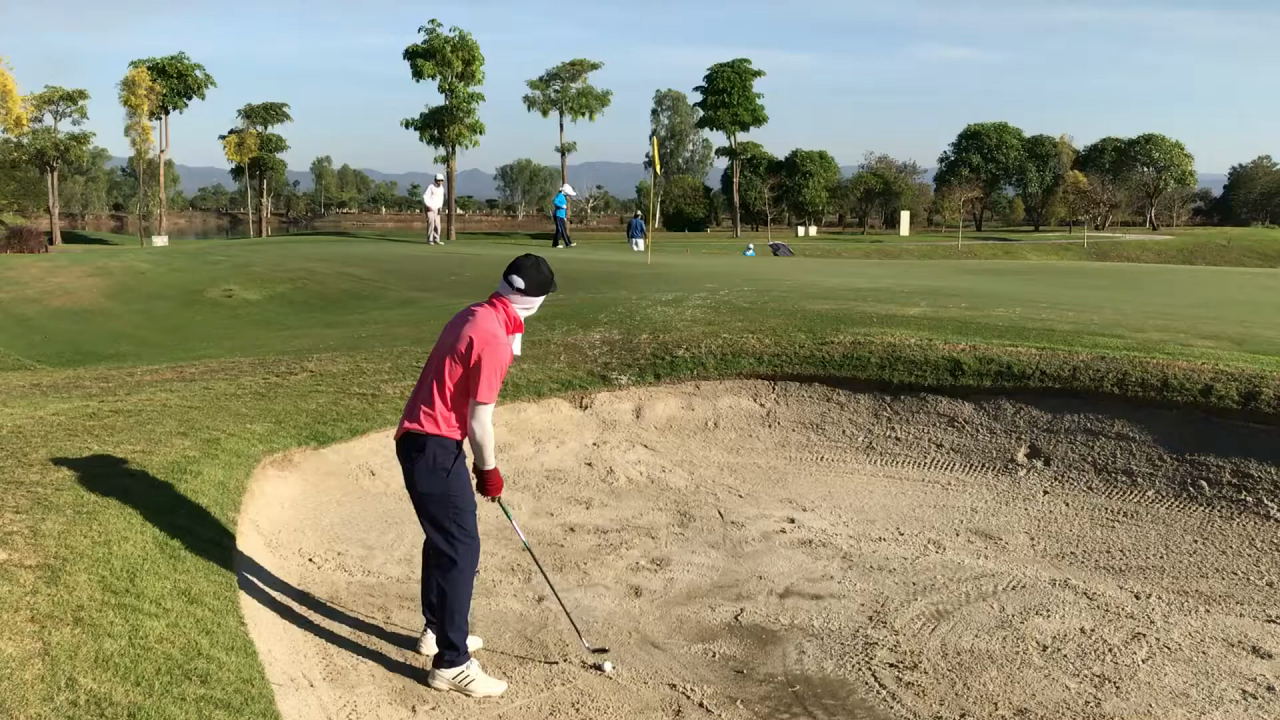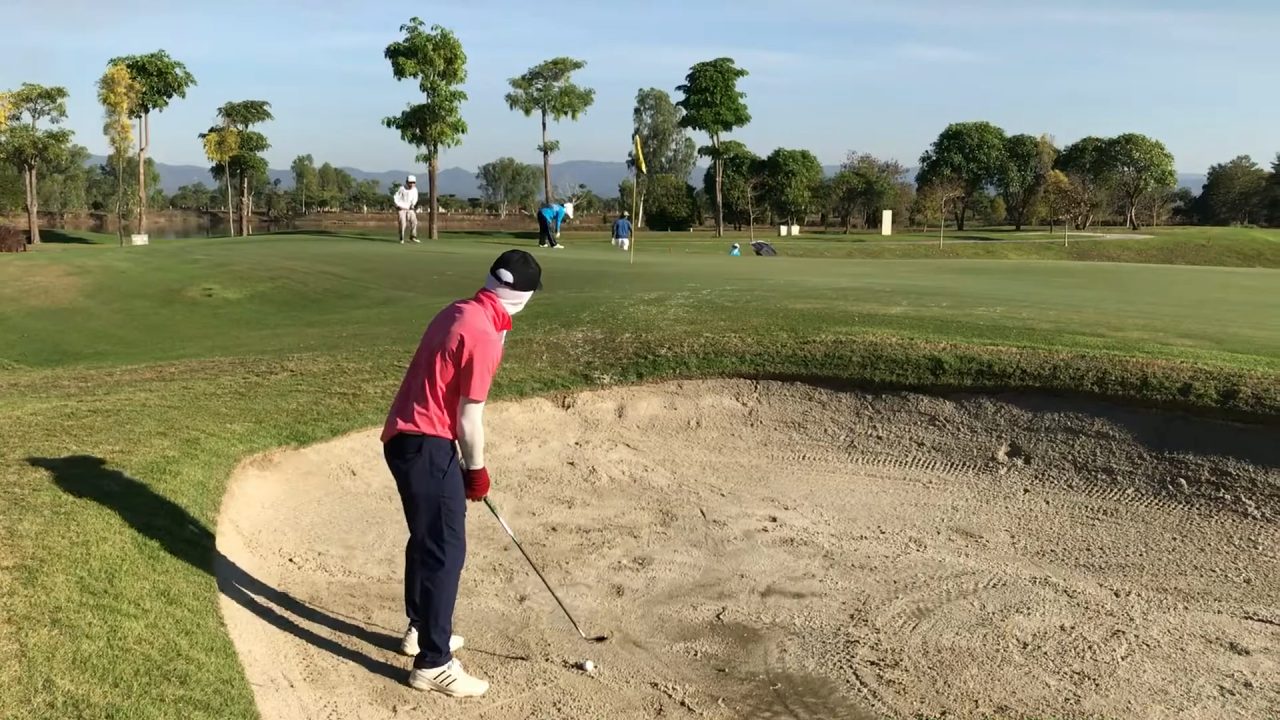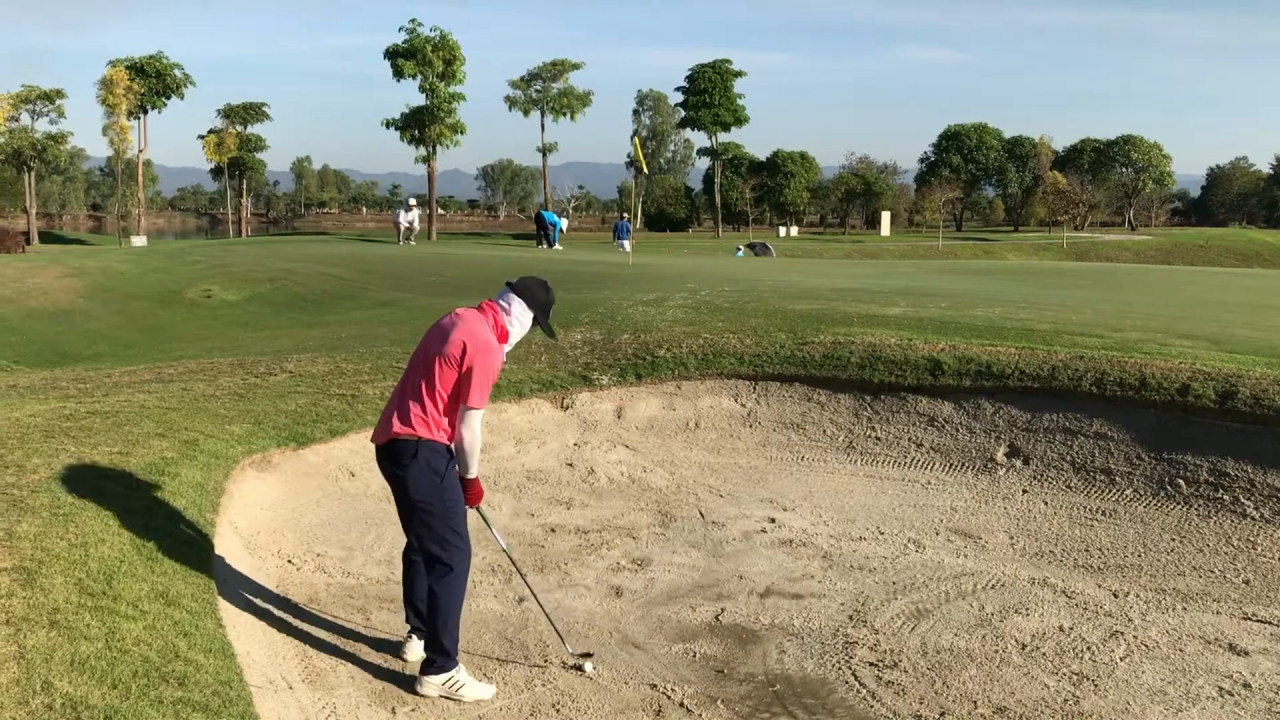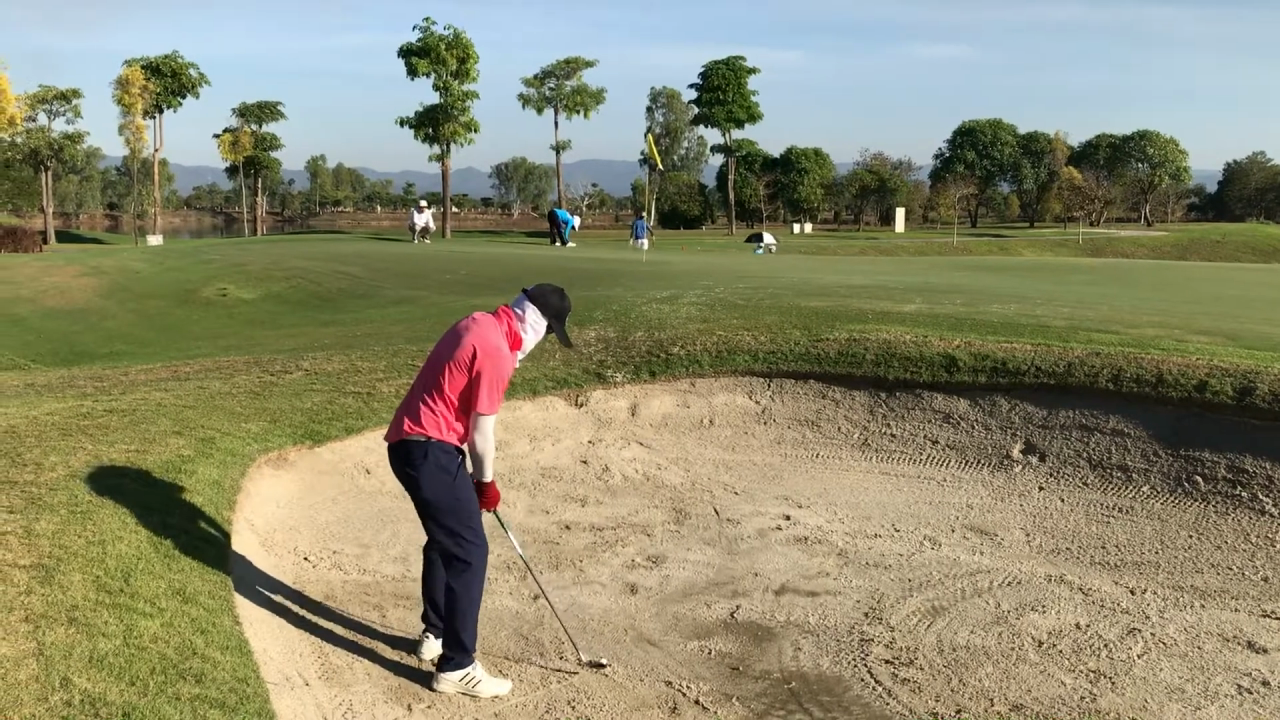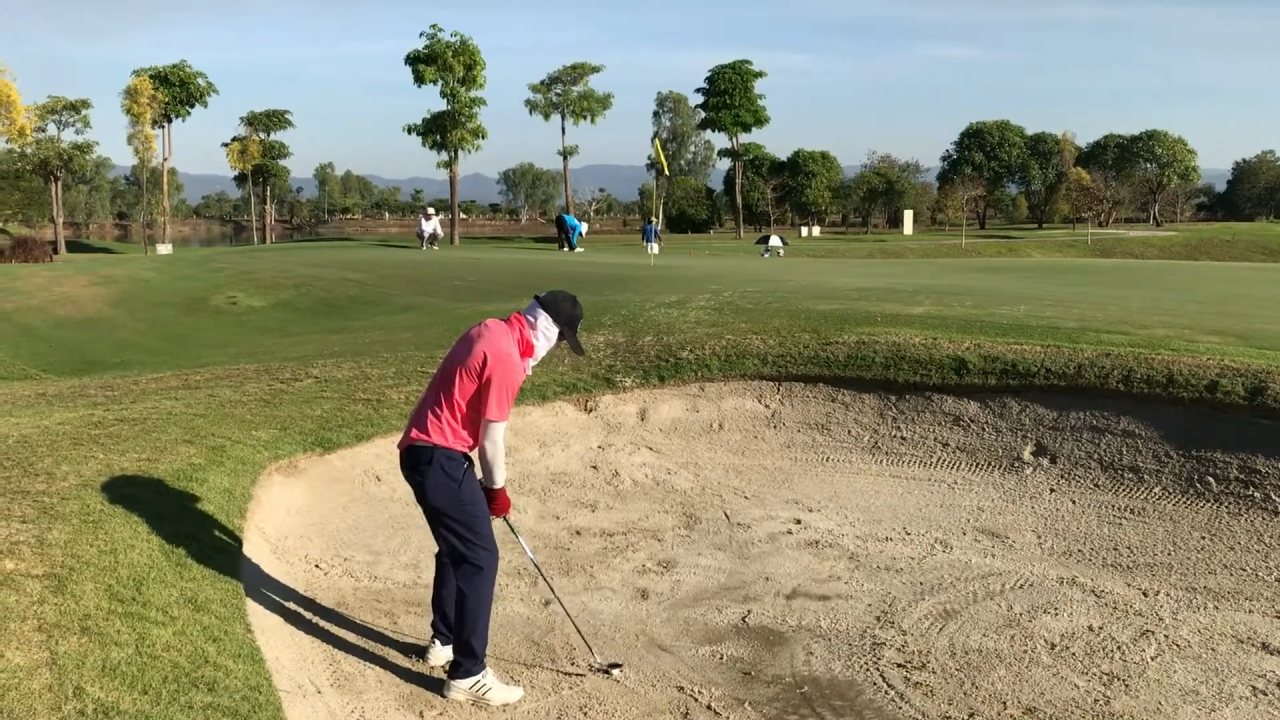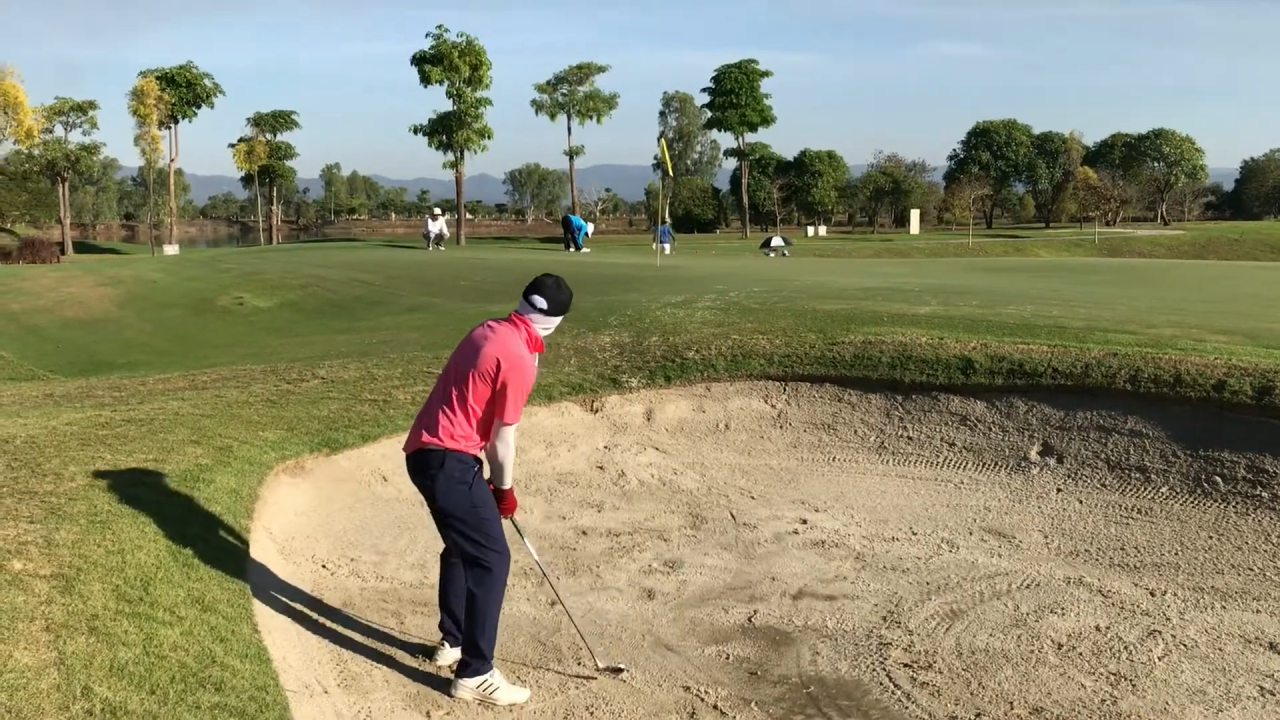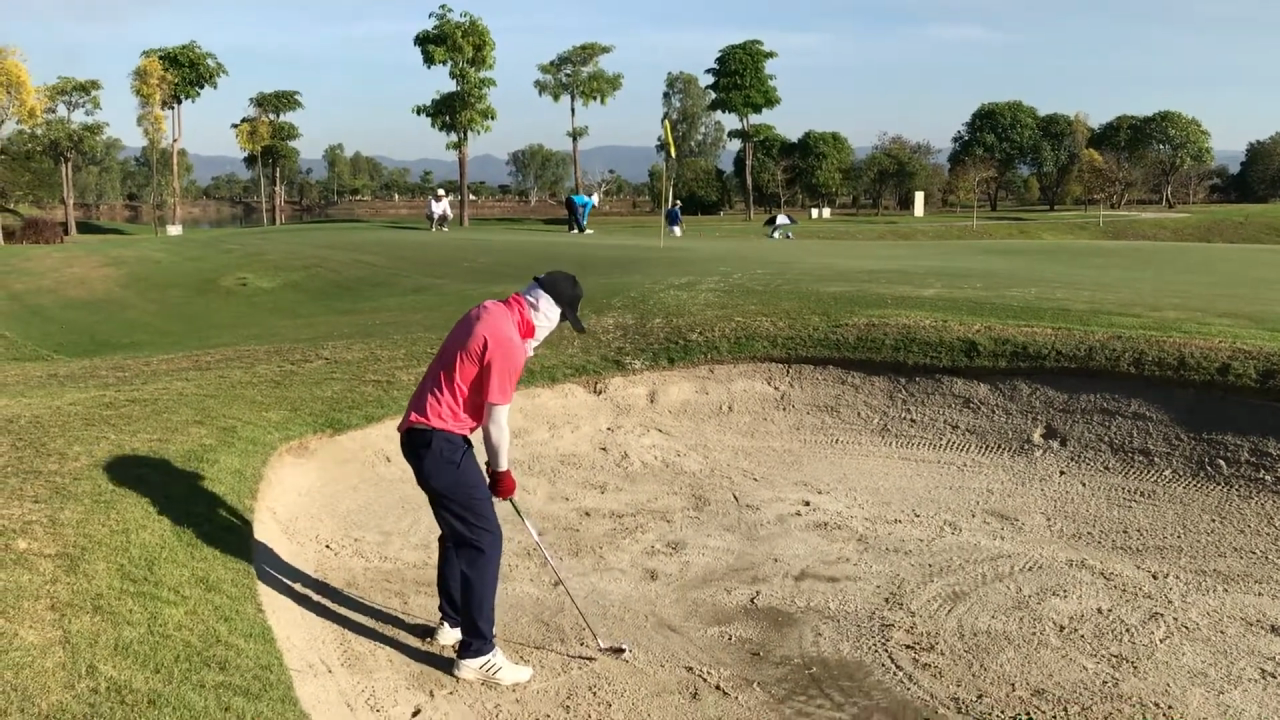
dt=0.7s
person 1, frame 1
left shoulder: (475, 315)
right shoulder: (495, 340)
right elbow: (478, 420)
right wrist: (489, 470)
left hip: (420, 439)
right hip: (434, 447)
left knee: (444, 540)
right knee: (461, 551)
left ankle: (437, 630)
right ankle: (451, 663)
person 1, frame 2
left shoulder: (457, 312)
right shoulder: (485, 338)
right elbow: (468, 419)
left wrist: (467, 466)
right wrist: (477, 470)
left hip: (403, 437)
right hip: (427, 446)
left knee: (426, 539)
right knee: (445, 552)
left ankle: (421, 630)
right ankle: (432, 664)
person 1, frame 3
left shoulder: (458, 319)
right shoulder: (486, 346)
right elbow: (467, 426)
left wrist: (460, 473)
right wrist: (470, 479)
left hip: (393, 443)
right hip: (422, 451)
left knee: (422, 544)
right knee: (451, 557)
left ankle: (420, 635)
right ankle: (439, 670)
person 1, frame 4
left shoulder: (477, 322)
right shoulder: (497, 353)
right elbow: (480, 430)
left wrist: (477, 477)
right wrist: (486, 482)
left hip: (405, 443)
right hip: (431, 452)
left knee: (443, 542)
right knee: (469, 553)
left ankle: (436, 634)
right ankle: (456, 667)
person 1, frame 5
left shoulder: (489, 329)
right shoulder: (507, 360)
right elbow: (490, 437)
left wrist: (487, 484)
right wrist: (495, 489)
left hip: (419, 450)
right hip: (441, 459)
left knee: (456, 549)
right knee: (480, 559)
left ankle: (444, 641)
right ankle: (467, 675)
person 1, frame 6
left shoulder: (489, 331)
right shoulder: (519, 362)
right elbow: (502, 438)
left wrist: (496, 484)
right wrist: (505, 489)
left hip: (424, 451)
right hip: (450, 461)
left knee: (461, 548)
right knee: (491, 559)
left ankle: (453, 641)
right ankle: (474, 674)
person 1, frame 7
left shoulder: (490, 311)
right shoulder: (508, 343)
right elbow: (495, 420)
right wrist: (501, 471)
left hip: (421, 432)
right hip: (441, 441)
left knee: (459, 531)
right knee: (483, 540)
left ankle: (453, 622)
right ankle: (477, 654)
